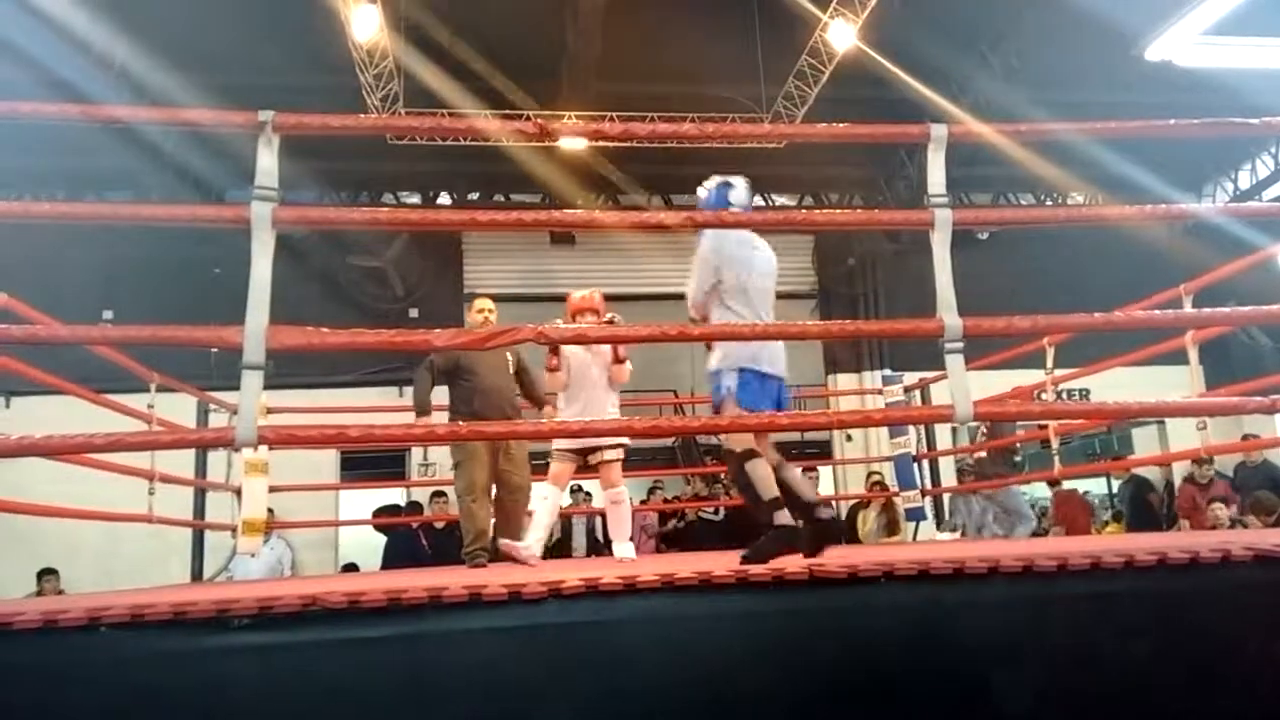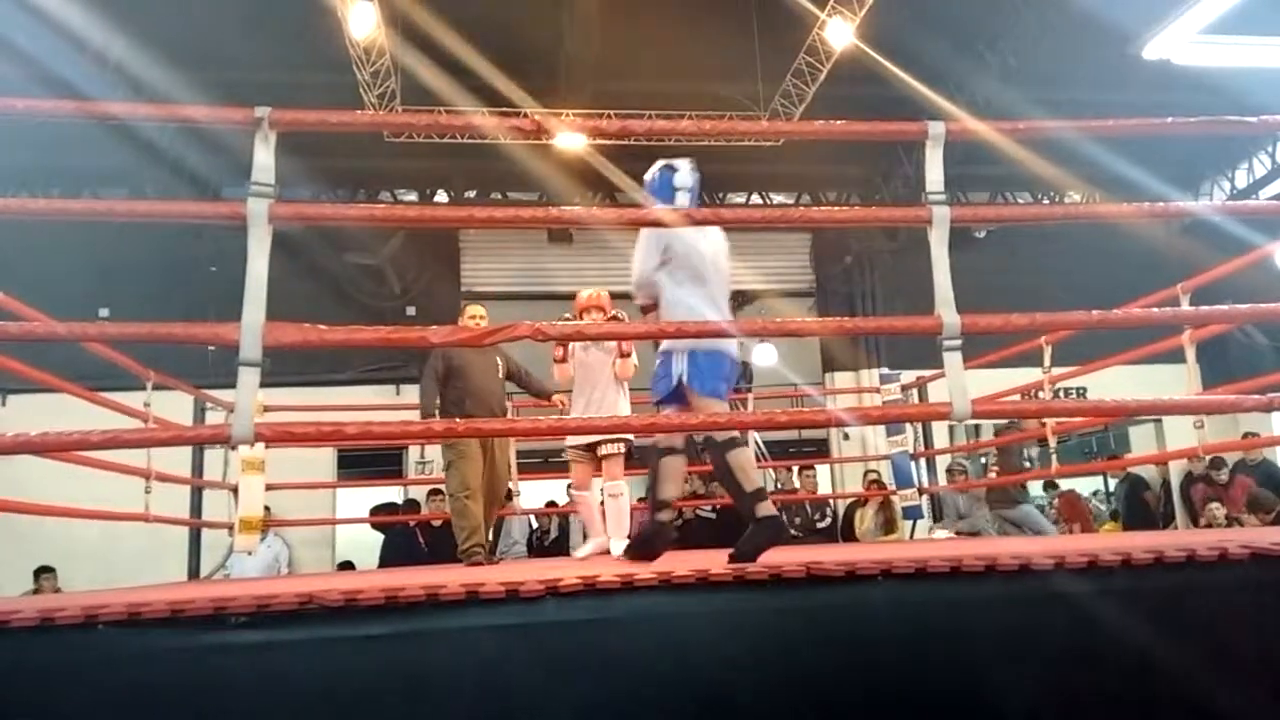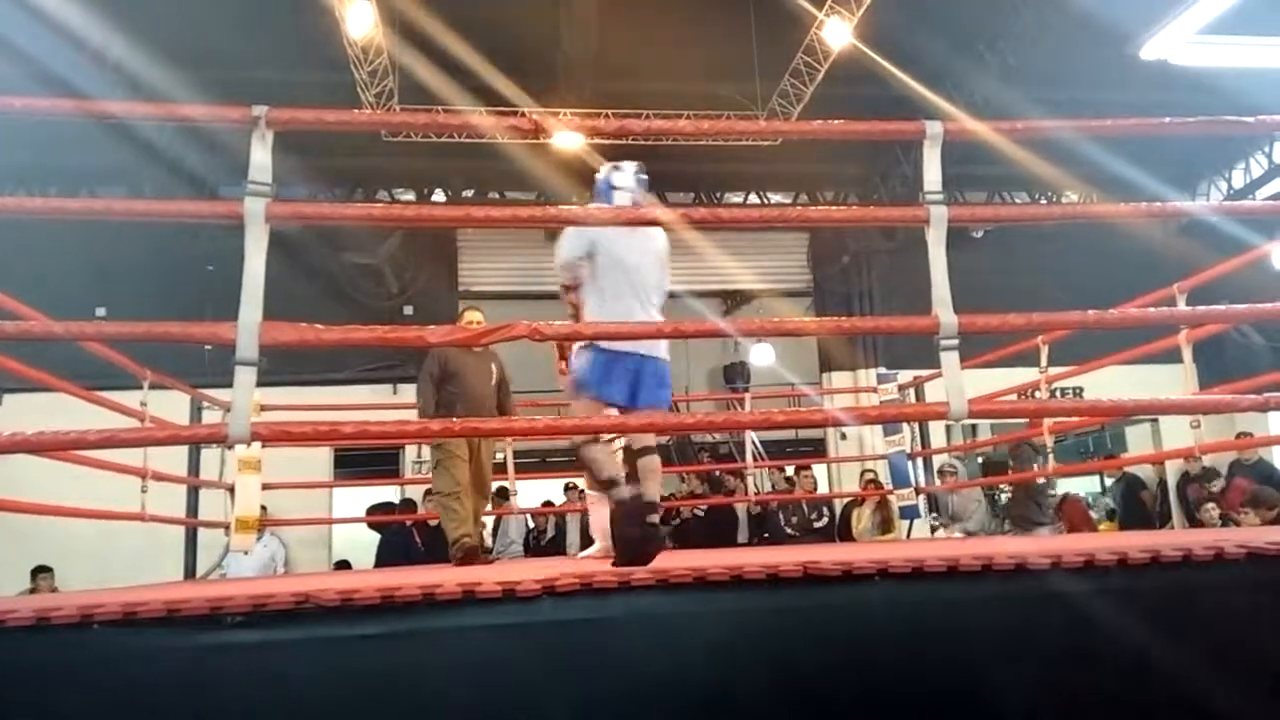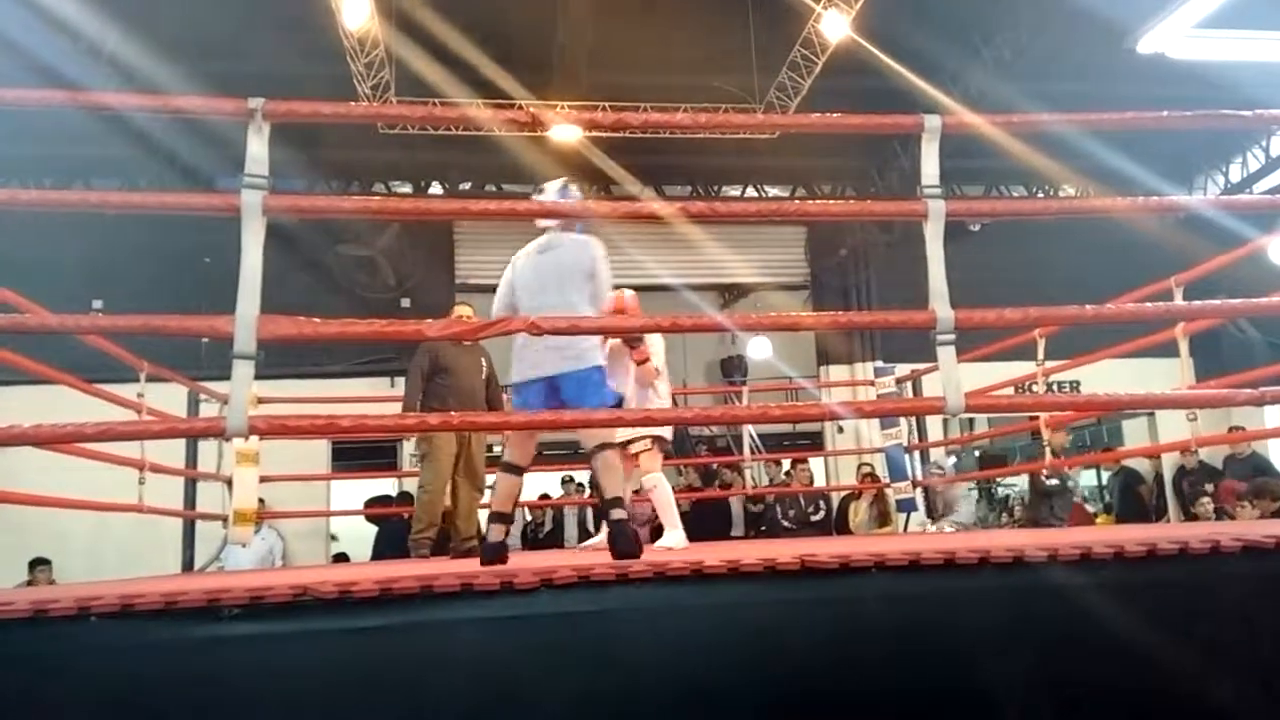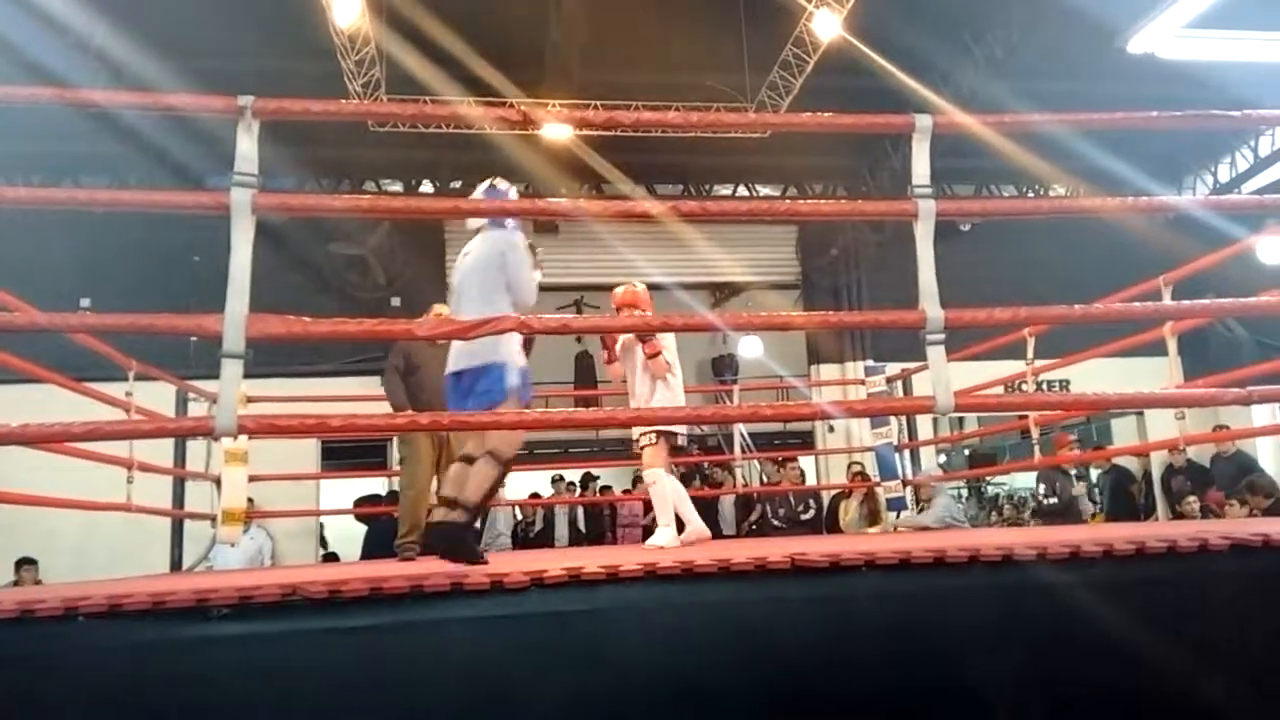
dt=0.3s
person 1, frame 1
left shoulder: (716, 237)
right shoulder: (761, 249)
left elbow: (697, 302)
left wrist: (708, 323)
right wrist: (717, 322)
left hip: (739, 358)
right hip: (768, 358)
left knee: (738, 446)
right knee: (762, 449)
left ankle: (782, 525)
right ankle: (818, 517)
person 1, frame 2
right shoulder: (713, 231)
left elbow: (643, 280)
left wrist: (650, 306)
left hip: (691, 338)
right hip: (718, 339)
left knee: (719, 429)
right knee: (668, 430)
left ankle: (765, 517)
right ankle: (659, 524)
person 1, frame 3
left shoulder: (590, 222)
right shoulder: (657, 236)
left elbow: (566, 260)
left wrist: (576, 290)
left hip: (608, 339)
right hip: (649, 343)
right knee: (643, 436)
left ankle: (622, 502)
right ankle: (652, 523)
person 1, frame 4
left shoulder: (523, 258)
right shoulder: (590, 247)
left elbow: (501, 312)
right elbow: (600, 303)
left hip: (531, 363)
right hip: (580, 357)
left knee: (516, 450)
right knee: (601, 440)
left ankle: (494, 540)
right ankle: (619, 523)
person 1, frame 5
left shoulder: (468, 253)
right shoulder: (509, 240)
right elbow: (524, 299)
right wrist: (531, 273)
left hip: (465, 357)
right hip: (495, 353)
left knee: (476, 445)
right knee: (505, 440)
left ankle: (440, 522)
right ankle: (456, 523)
person 2, frame 1
left shoulder: (507, 348)
right shoulder: (456, 347)
left elbow: (525, 376)
right elbow: (425, 373)
left wrist: (543, 402)
right wrist: (423, 411)
left knee: (518, 486)
right knee: (474, 490)
right ankle: (476, 550)
person 2, frame 2
left shoulder: (497, 353)
right shoulder: (448, 350)
left elbow: (523, 376)
right elbow: (429, 381)
left wrist: (549, 394)
right wrist: (429, 414)
left knee: (495, 491)
right knee: (467, 490)
left ankle: (478, 544)
right ankle: (472, 549)
person 2, frame 3
left shoulder: (492, 358)
right shoulder: (443, 352)
left elbow: (503, 392)
right elbow: (426, 385)
right wrist: (427, 418)
left hip: (483, 435)
left knee: (479, 491)
right knee: (452, 488)
left ankle: (472, 547)
right ankle: (461, 544)
person 2, frame 4
left shoulder: (482, 353)
right shoulder: (433, 346)
left elbow: (493, 389)
right elbow: (415, 379)
right wrist: (410, 412)
left hip: (474, 428)
left knee: (470, 485)
right knee: (434, 482)
left ankle: (464, 542)
right ankle: (421, 540)
person 2, frame 5
right shoulder: (408, 345)
right elbow: (392, 377)
right wrist: (403, 408)
right hip: (418, 427)
right knee: (416, 486)
right ankle: (407, 544)
person 3, frame 1
left shoulder: (610, 344)
right shoulder: (564, 347)
left elbow: (621, 378)
right elbow: (554, 386)
left wrist: (618, 344)
right wrist: (554, 351)
left knee: (613, 483)
right knee: (555, 480)
left ankle: (622, 544)
right ankle: (533, 545)
person 3, frame 2
left shoulder: (617, 341)
right shoulder: (574, 343)
left elbow: (625, 373)
right elbow: (562, 378)
left wrist: (623, 337)
right wrist: (561, 342)
left hip: (614, 420)
left knee: (613, 477)
right knee: (579, 483)
left ankle: (619, 541)
right ankle: (598, 537)
person 3, frame 3
left shoulder: (619, 344)
right shoulder: (579, 349)
left elbow: (629, 375)
right elbow: (571, 380)
right wrist: (563, 354)
left hip: (620, 419)
right hip: (594, 418)
left knee: (625, 472)
right knee: (593, 482)
left ankle: (641, 524)
right ankle: (603, 541)
person 3, frame 4
left shoulder: (649, 336)
right shoulder: (612, 344)
left elbow: (650, 376)
right elbow: (607, 381)
left wrist: (635, 343)
left hip: (650, 413)
left knee: (648, 471)
left ankle: (674, 532)
right ankle: (609, 534)
person 3, frame 5
left shoulder: (660, 329)
right shoulder: (624, 338)
left elbow: (662, 369)
right elbow: (616, 374)
left wrist: (647, 338)
right wrist: (608, 344)
left hip: (664, 408)
left knee: (652, 466)
right knee: (658, 473)
left ankle: (667, 530)
right ankle: (695, 525)
